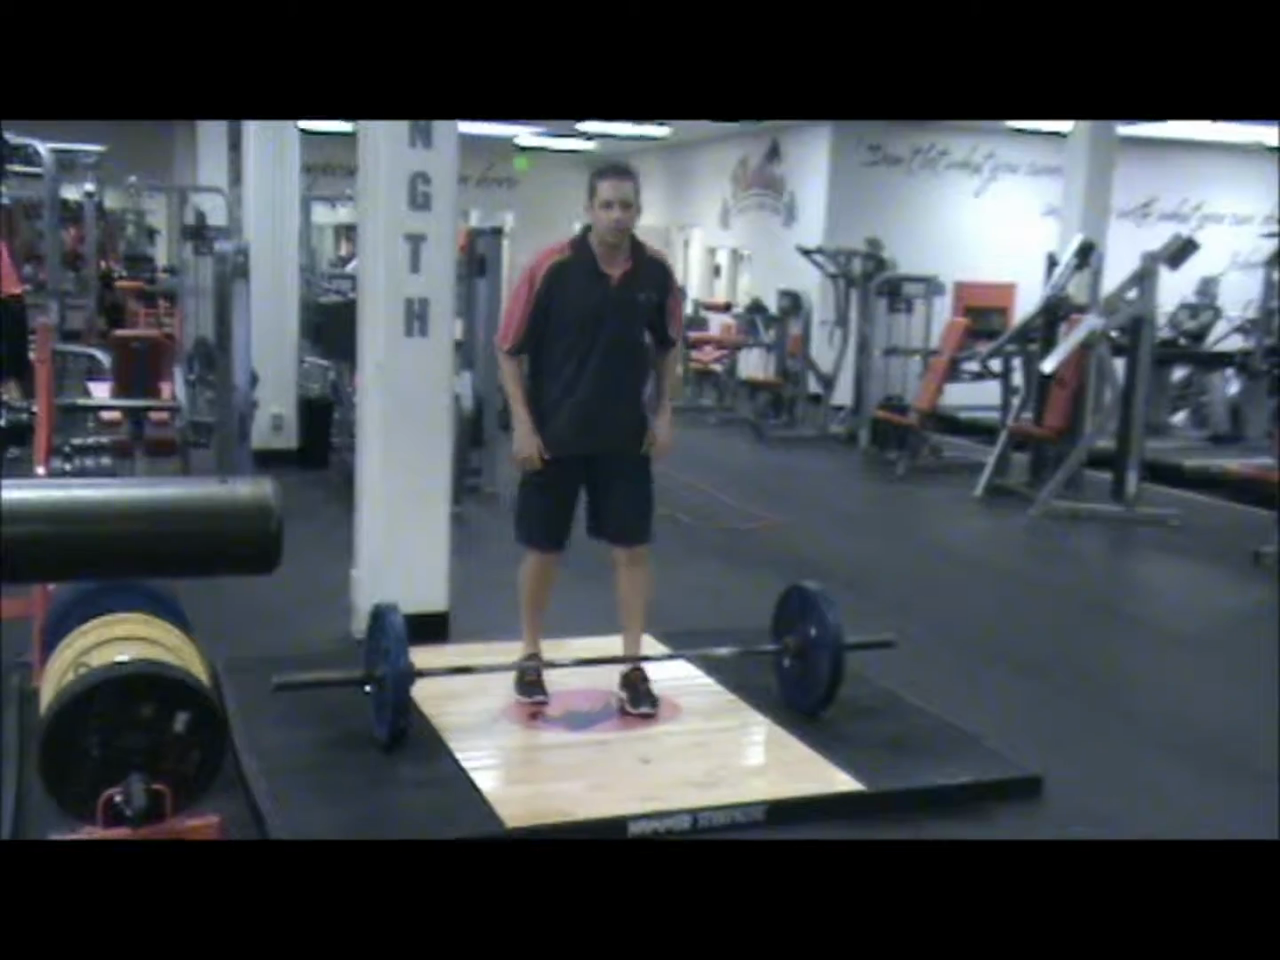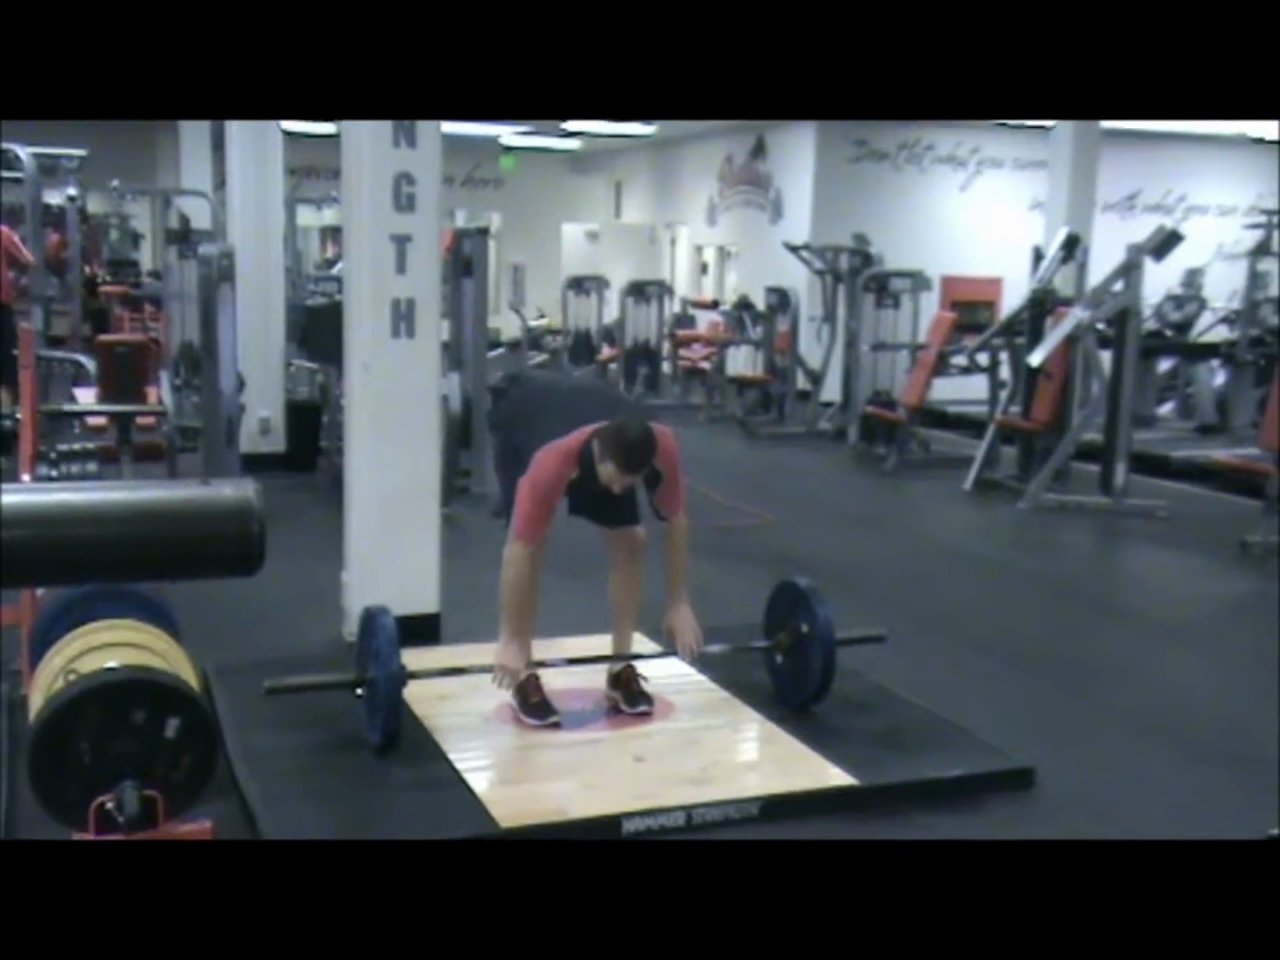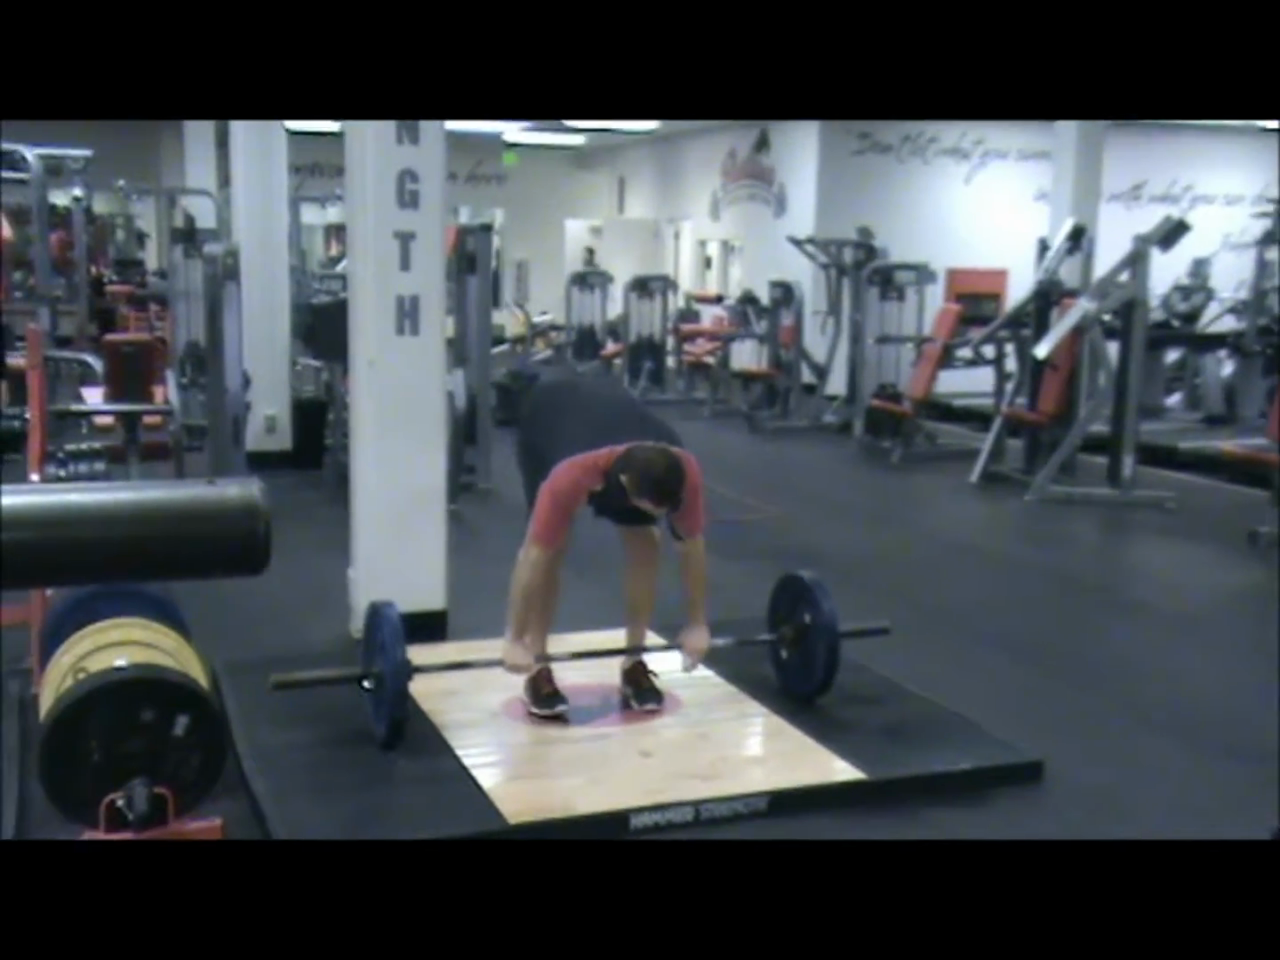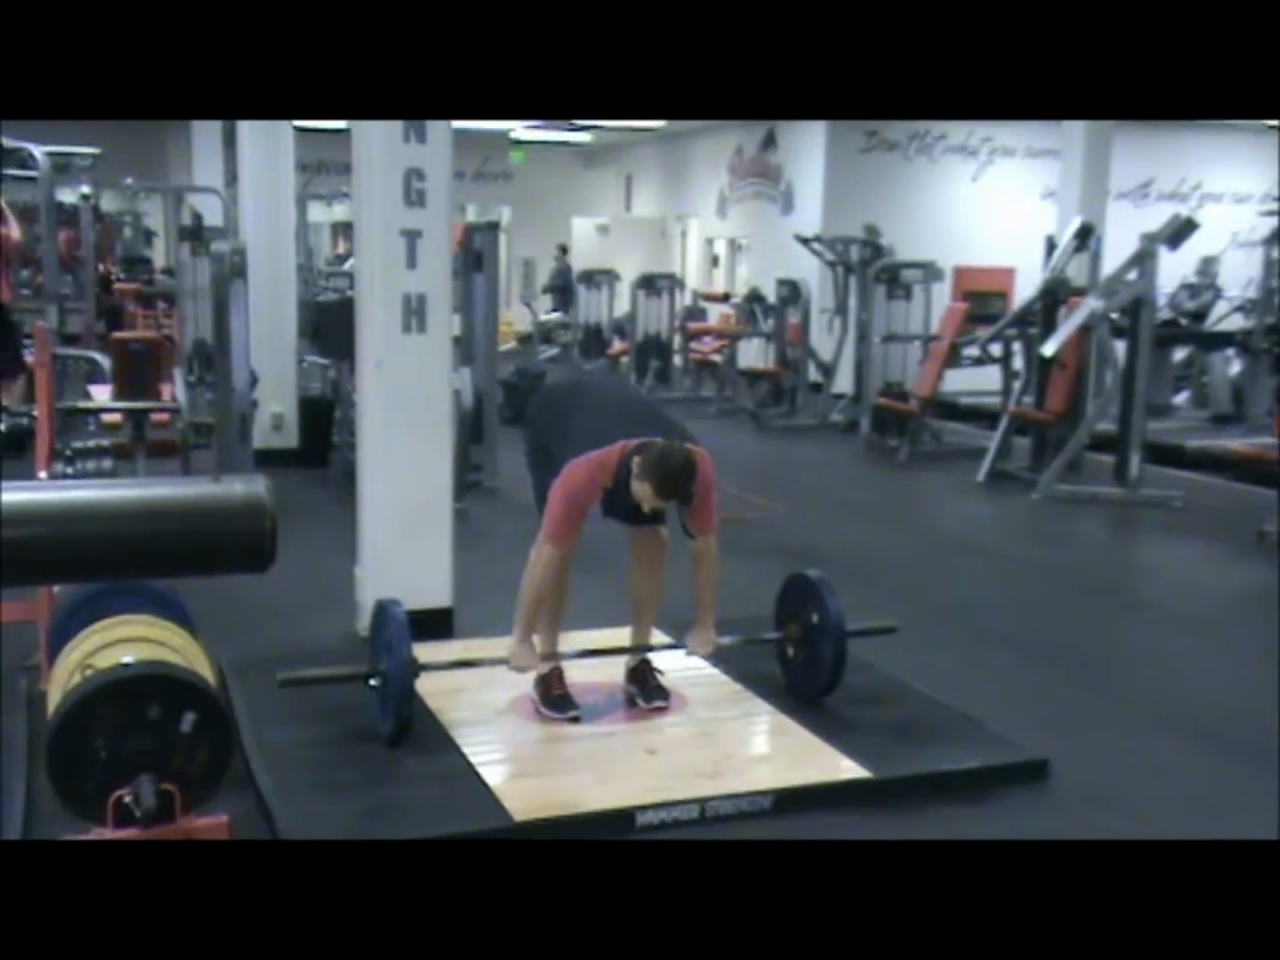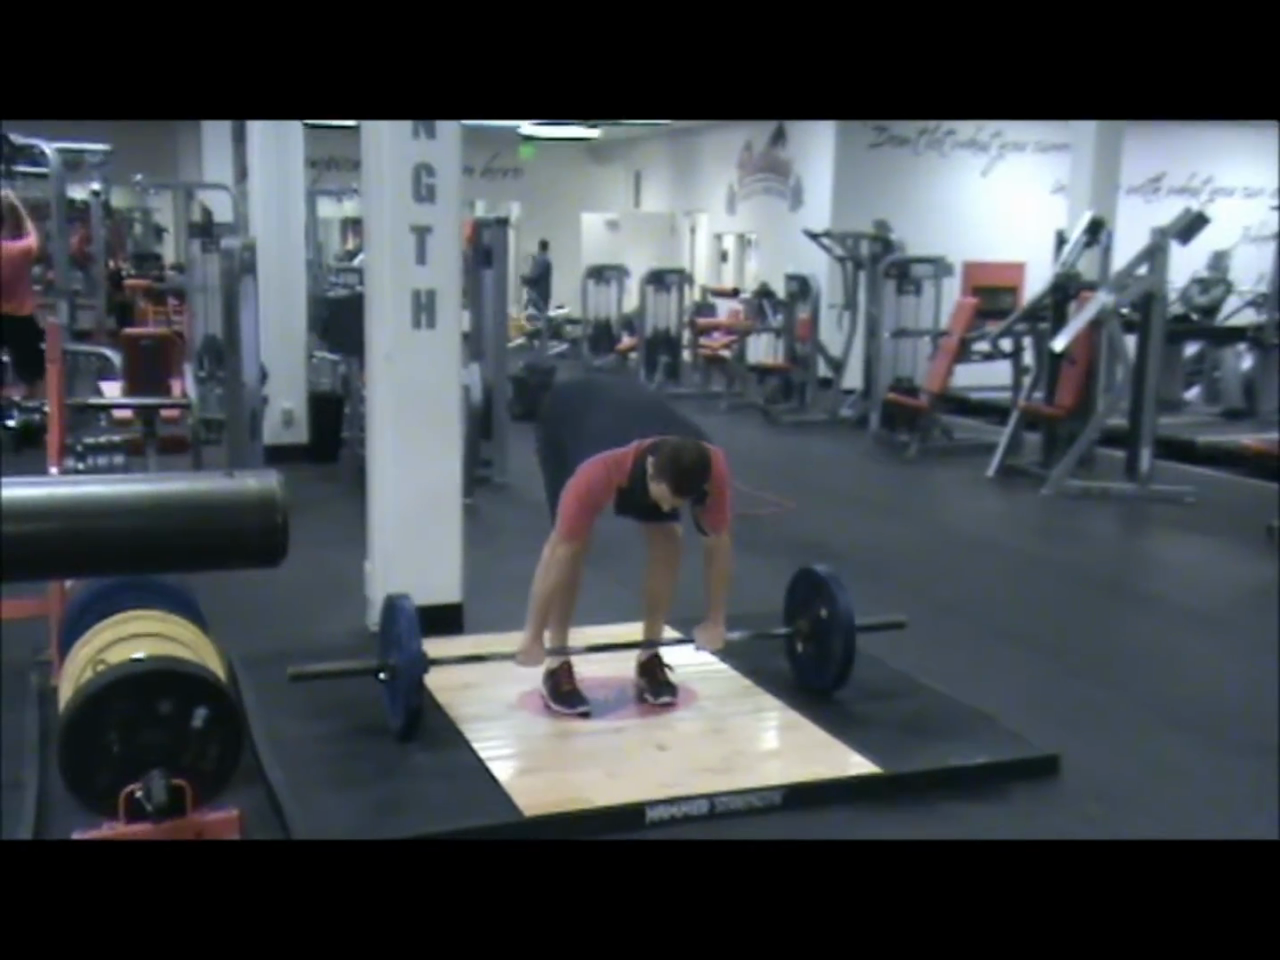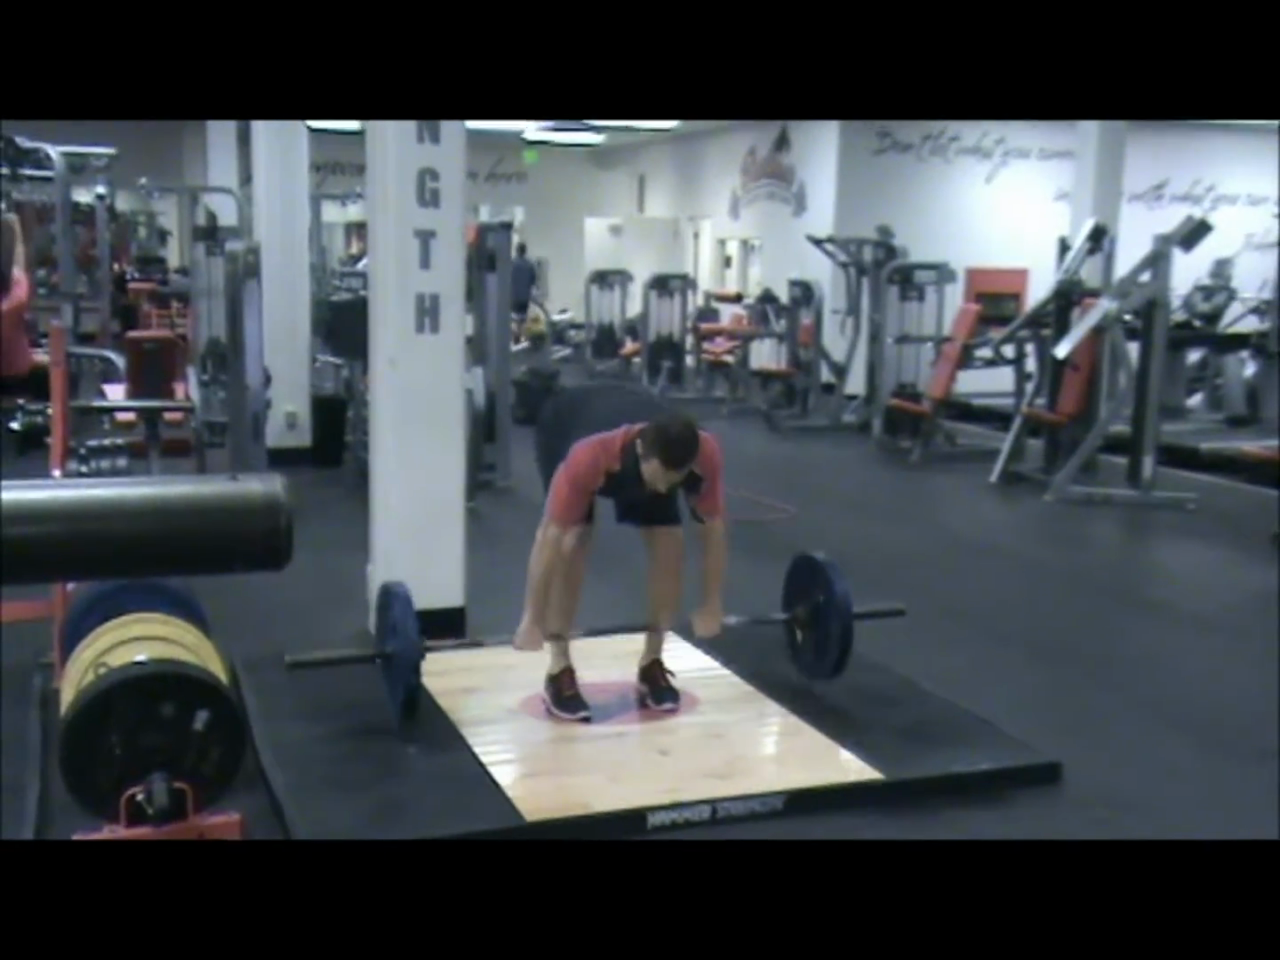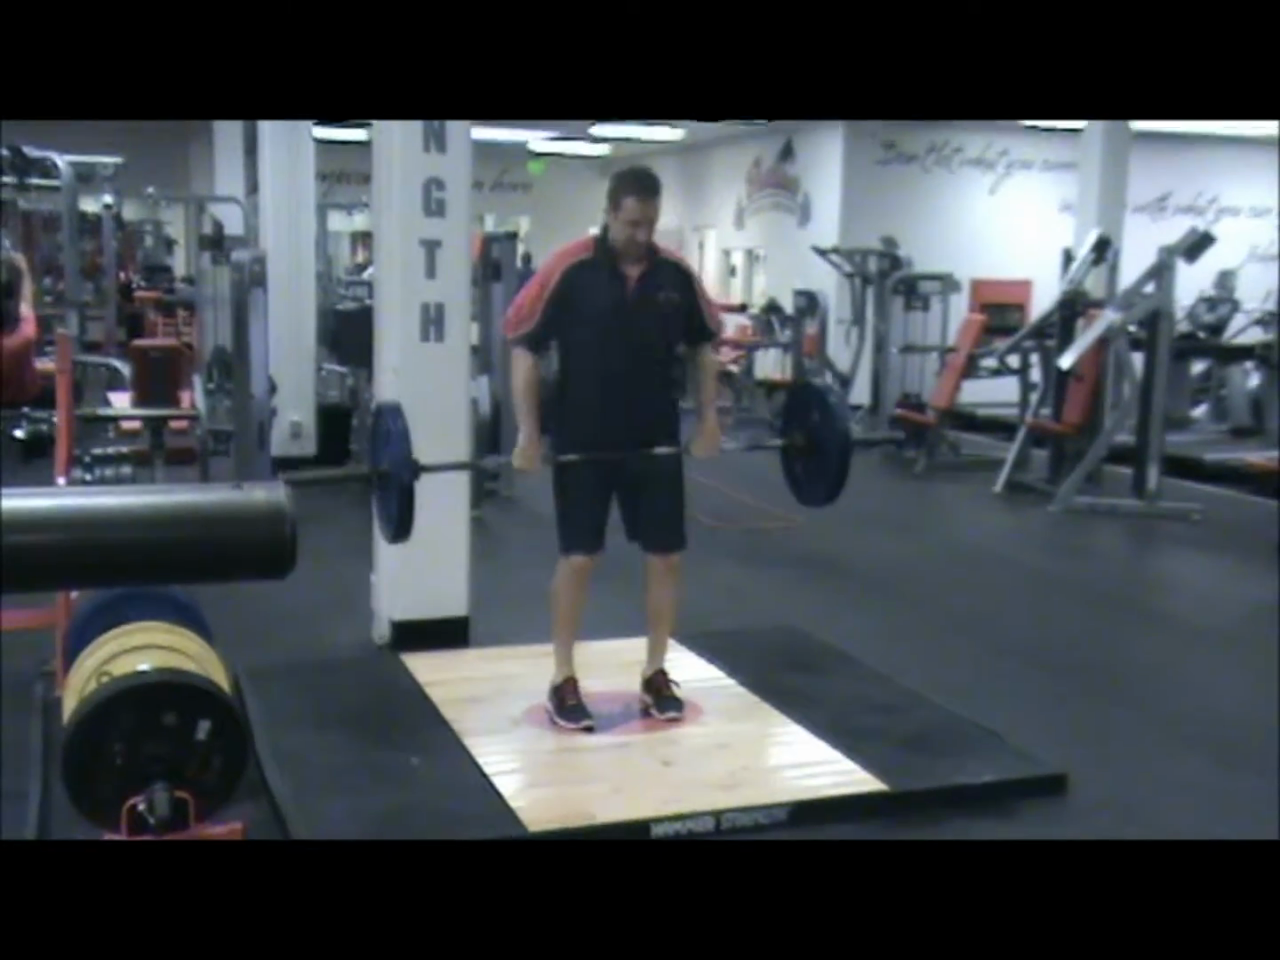
dt=0.7s
person 1, frame 1
left shoulder: (655, 271)
right shoulder: (549, 268)
left elbow: (667, 345)
right elbow: (507, 350)
left wrist: (663, 410)
right wrist: (522, 426)
left hip: (624, 437)
right hip: (553, 438)
left knee: (633, 550)
right knee: (542, 553)
left ankle: (632, 668)
right ankle: (529, 660)
person 1, frame 2
left shoulder: (662, 448)
right shoulder: (551, 463)
left elbow: (675, 521)
right elbow: (517, 551)
left wrist: (679, 604)
right wrist: (508, 642)
left knee: (630, 541)
right knee: (532, 546)
left ankle: (620, 669)
right ankle: (525, 678)
person 1, frame 3
left shoulder: (683, 470)
right shoulder: (573, 473)
left elbow: (691, 544)
right elbow: (533, 554)
left wrist: (697, 625)
right wrist: (514, 640)
left knee: (646, 542)
right knee: (552, 546)
left ankle: (634, 665)
right ankle: (538, 673)
person 1, frame 4
left shoulder: (697, 468)
right shoulder: (585, 471)
left elbow: (705, 542)
right elbow: (546, 553)
left wrist: (705, 625)
right wrist: (521, 639)
left knee: (654, 542)
right knee: (562, 546)
left ankle: (638, 663)
right ankle: (548, 672)
person 1, frame 5
left shoulder: (712, 468)
right shoulder: (600, 470)
left elbow: (718, 541)
right elbow: (558, 551)
left wrist: (714, 621)
right wrist: (533, 637)
right hip: (565, 415)
left knee: (668, 539)
right knee: (573, 544)
left ankle: (649, 658)
right ankle: (557, 667)
person 1, frame 6
left shoulder: (704, 454)
right shoulder: (589, 456)
left elbow: (712, 526)
right elbow: (550, 535)
left wrist: (711, 606)
right wrist: (533, 620)
right hip: (561, 426)
left knee: (669, 542)
right knee: (574, 541)
left ankle: (651, 666)
right ankle: (559, 673)
person 1, frame 7
left shoulder: (676, 273)
right shoulder: (567, 269)
left elbow: (703, 344)
right elbow: (524, 347)
left wrist: (708, 419)
right wrist: (528, 433)
left hip: (655, 439)
right hip: (582, 440)
left knee: (666, 555)
right knee: (578, 558)
left ankle: (655, 675)
right ankle: (562, 682)
